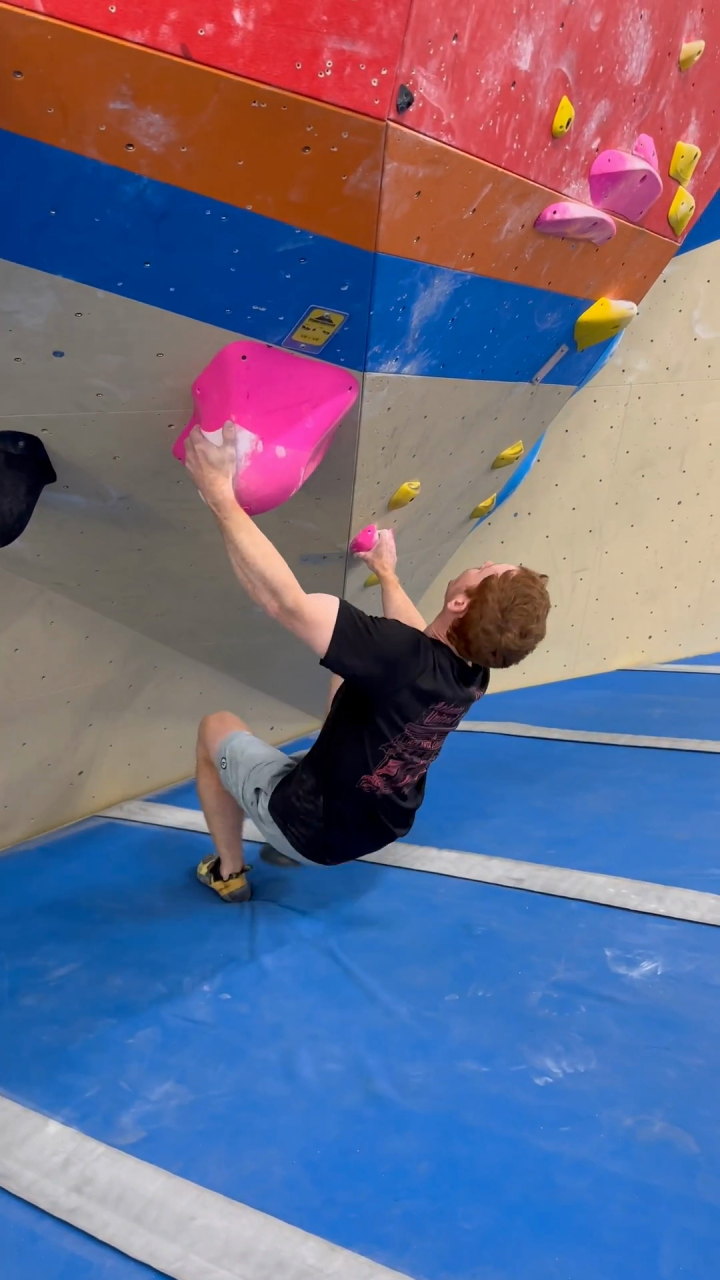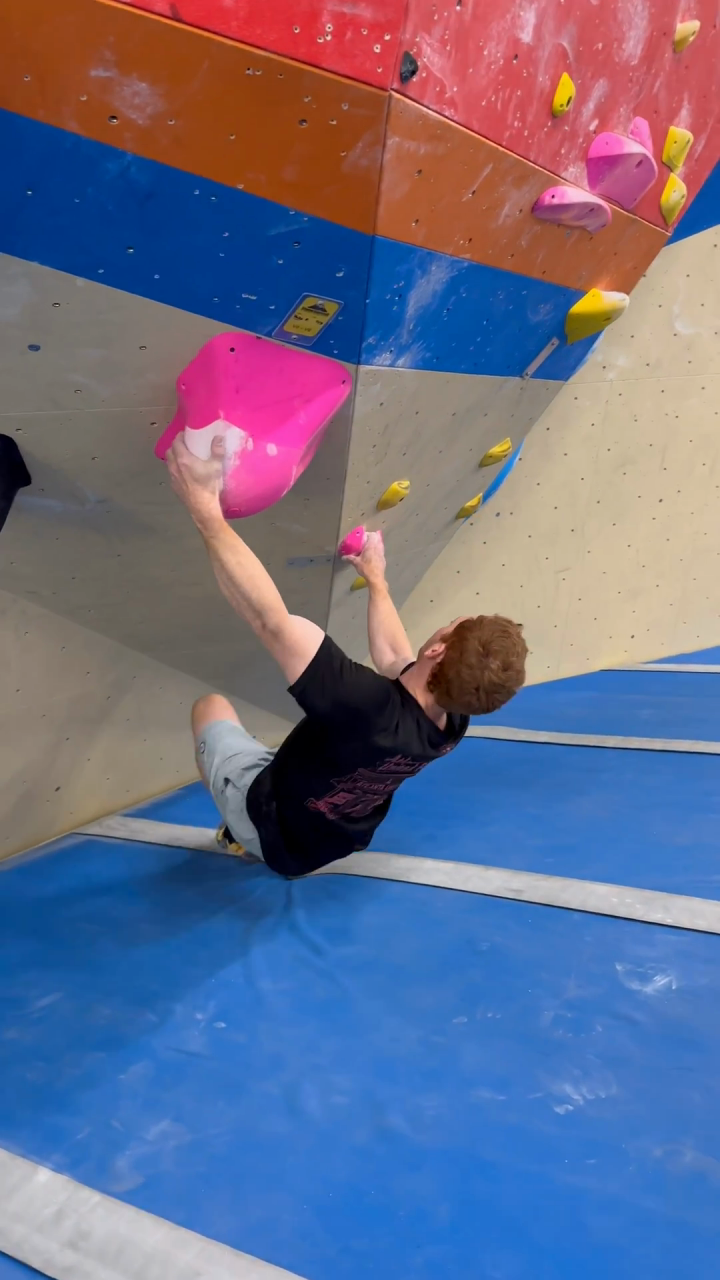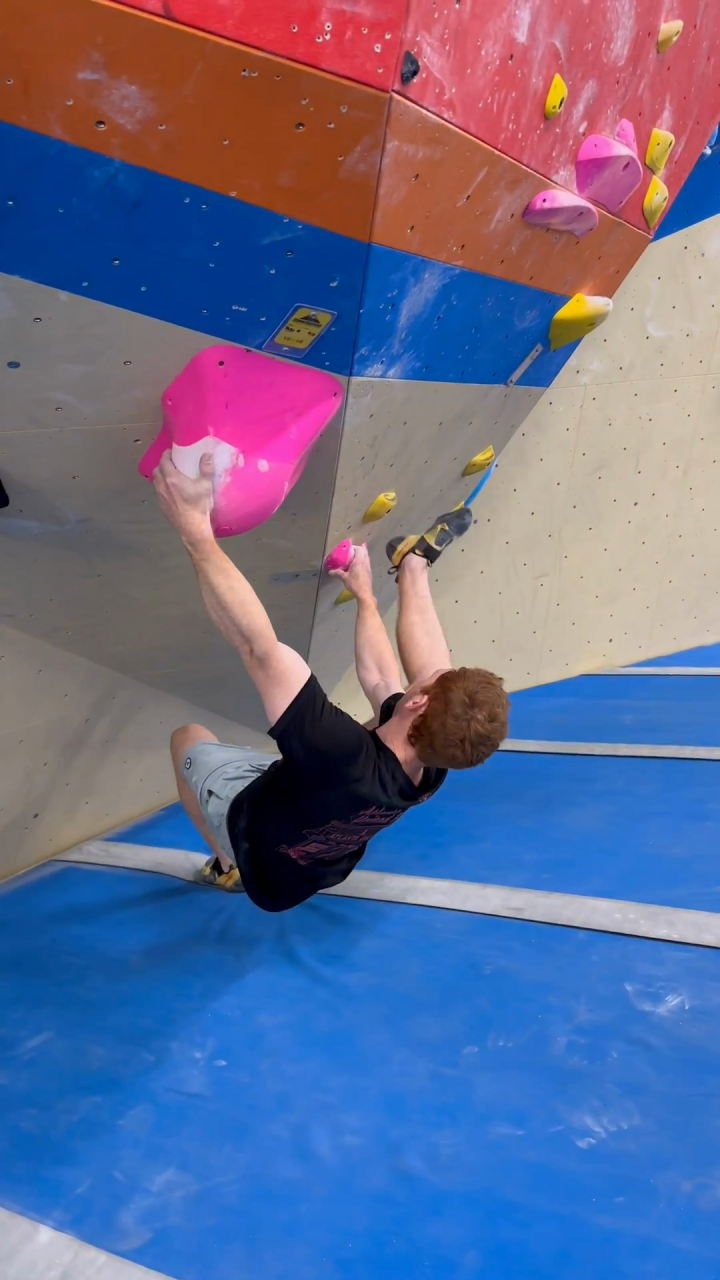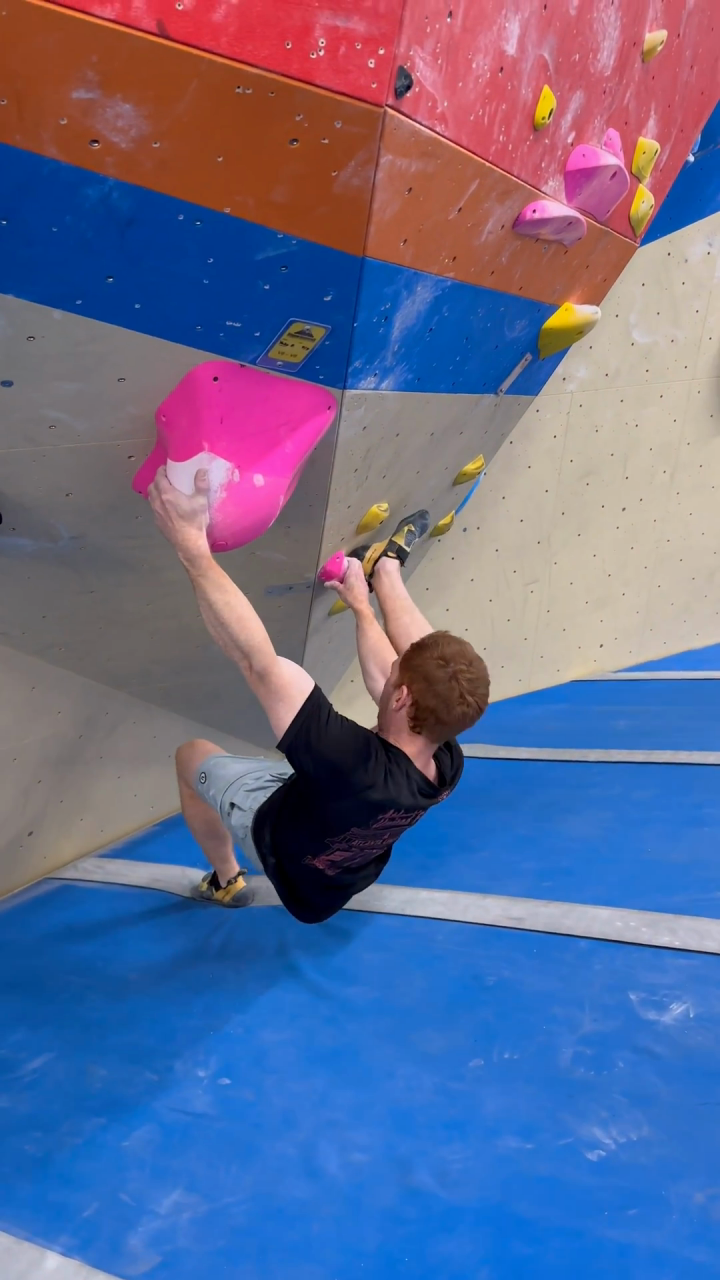
dt=0.5s
person 1, frame 1
left shoulder: (396, 655)
right shoulder: (474, 676)
left elbow: (285, 601)
left wrist: (219, 495)
right wrist: (386, 573)
left hip: (310, 829)
right hip: (380, 826)
left knee: (216, 727)
right knee: (344, 684)
left ankle: (229, 873)
person 1, frame 2
left shoulder: (367, 705)
right shoulder: (452, 725)
left elbow: (271, 620)
right elbow: (394, 658)
left wrist: (205, 509)
right wrist: (376, 579)
left hip: (274, 832)
right hip: (334, 839)
left knee: (211, 709)
left ankle: (240, 841)
person 1, frame 3
left shoulder: (339, 753)
right shoulder: (433, 770)
left elbow: (260, 647)
right elbow: (379, 676)
left wrist: (195, 531)
right wrist: (364, 595)
left hip: (258, 830)
left knee: (187, 738)
left ankle: (226, 867)
right ankle: (414, 563)
person 1, frame 4
left shoulder: (348, 760)
right shoulder: (447, 767)
left elbow: (259, 663)
right elbow: (385, 683)
left wrist: (192, 547)
right wrist: (360, 608)
left hip: (278, 834)
left knee: (192, 754)
right knee: (440, 661)
left ankle: (226, 881)
right ankle: (385, 569)
